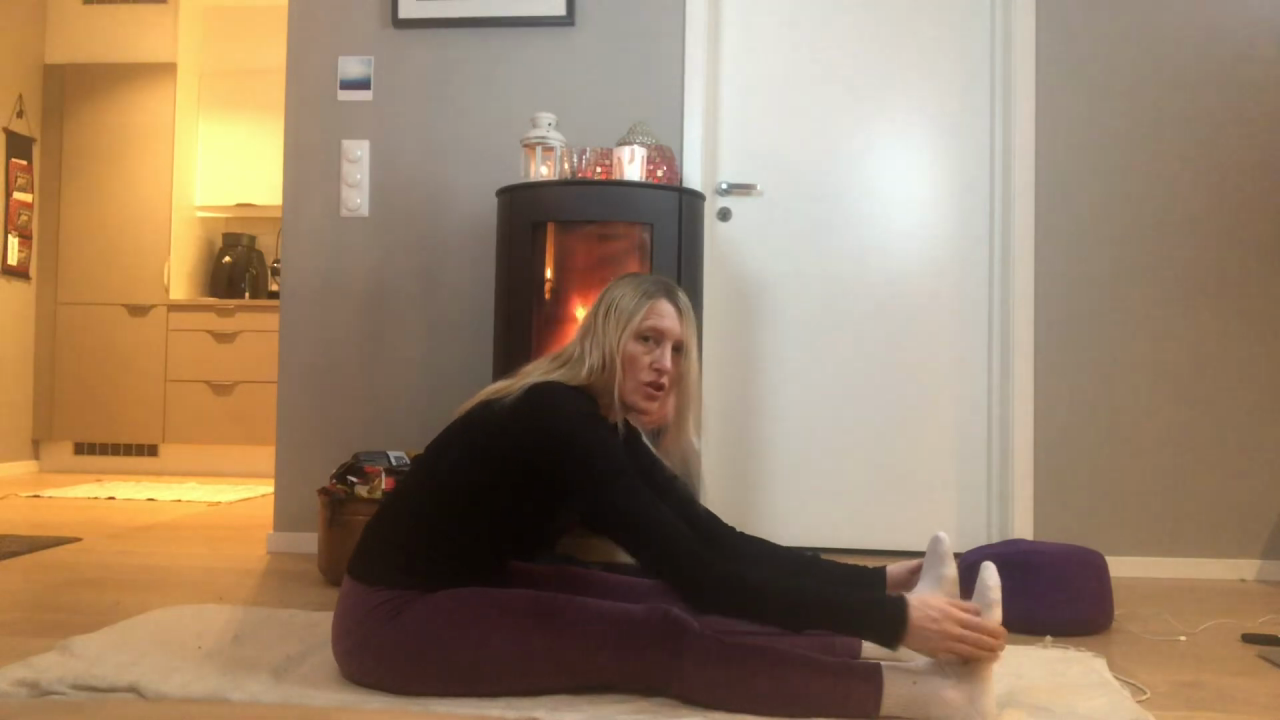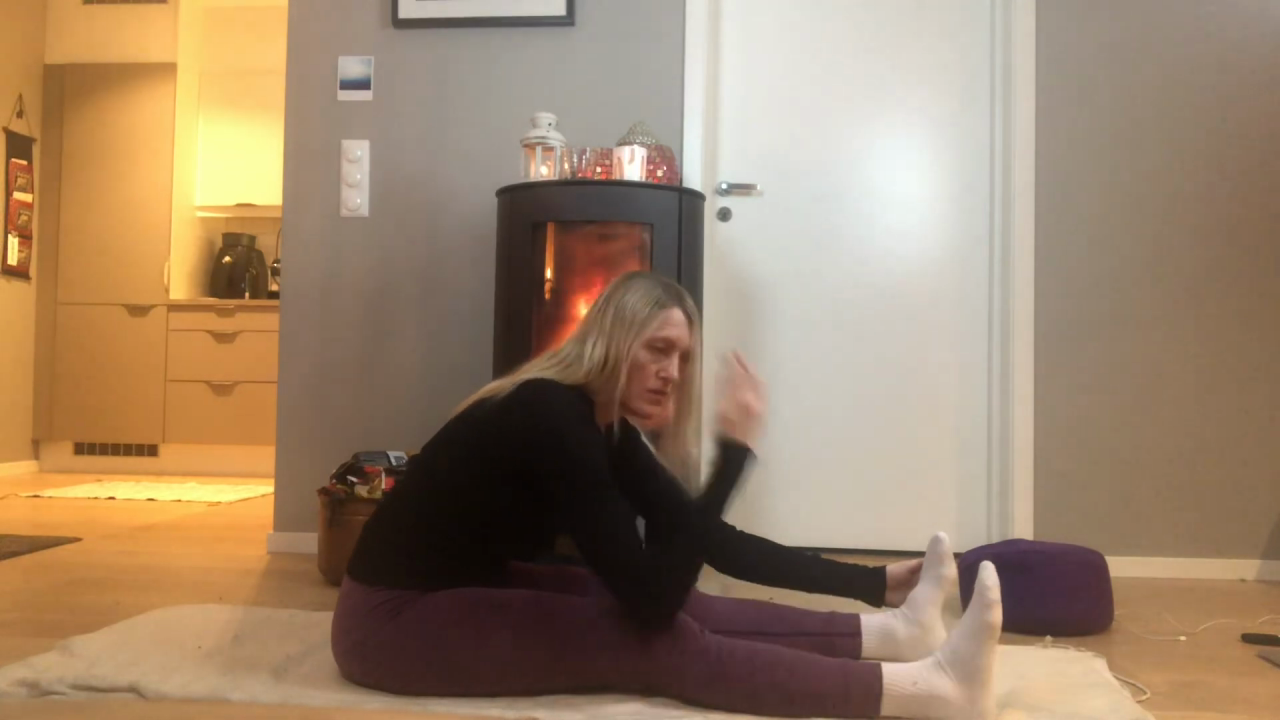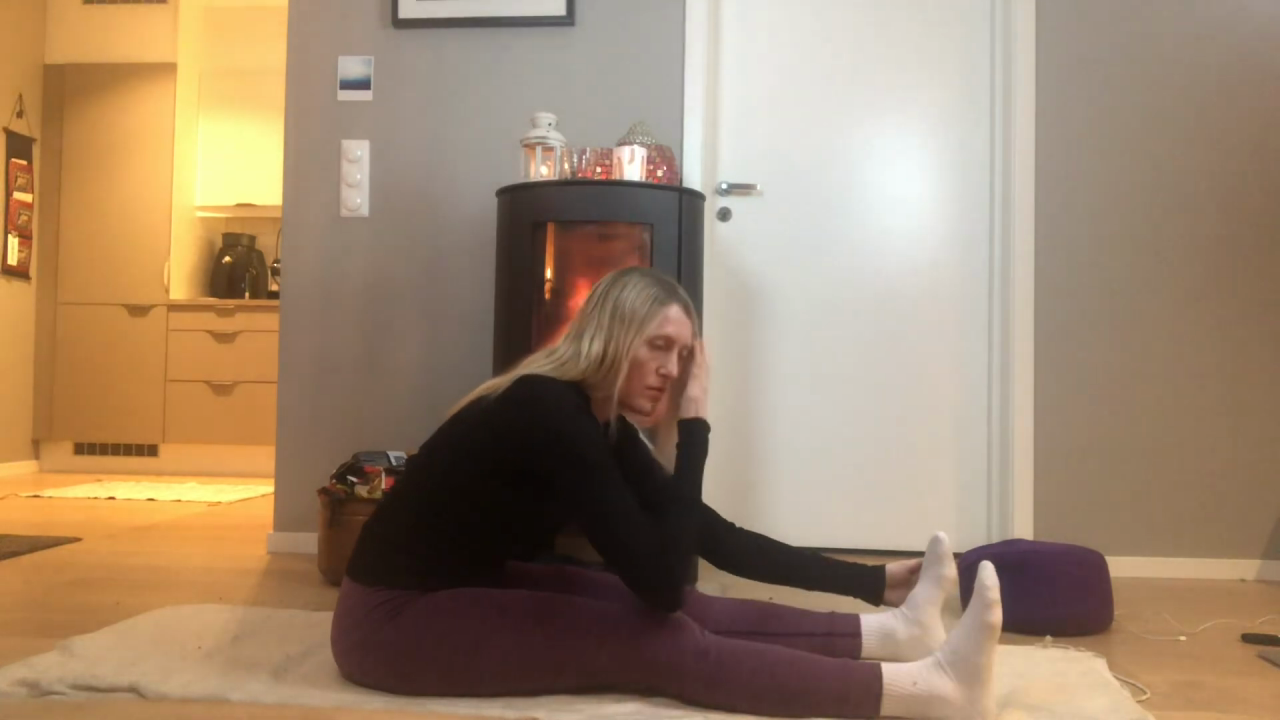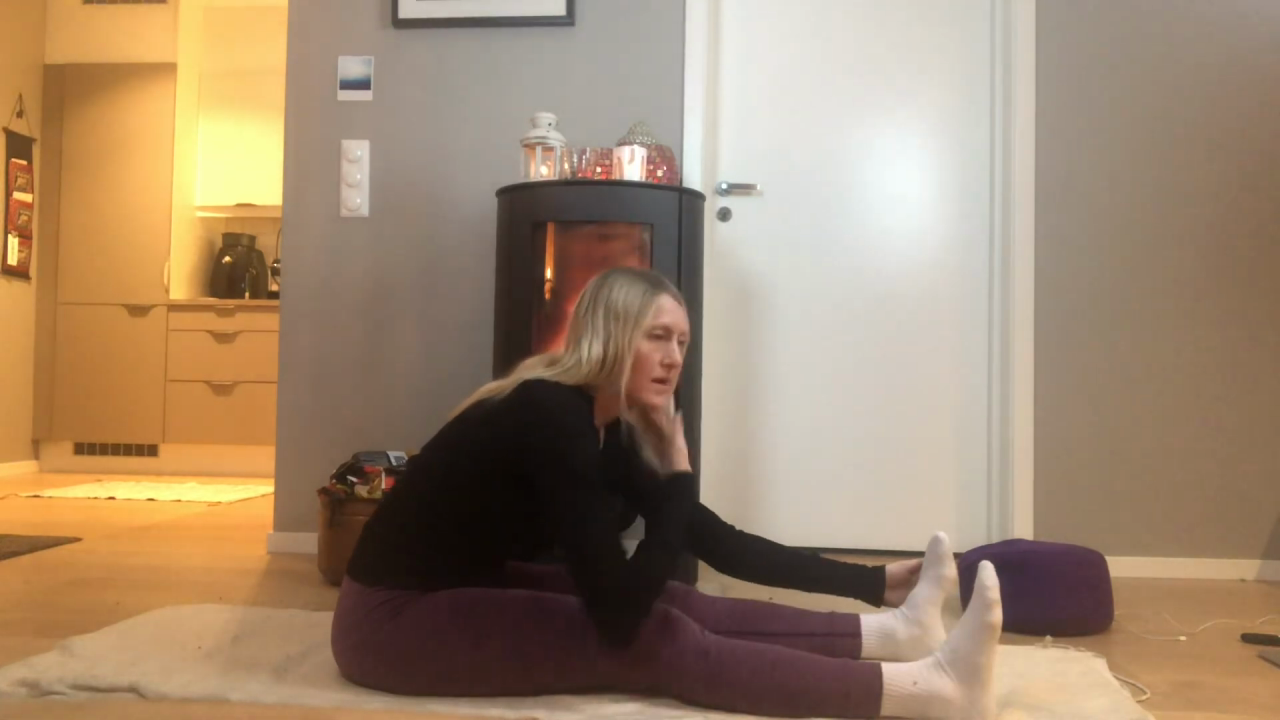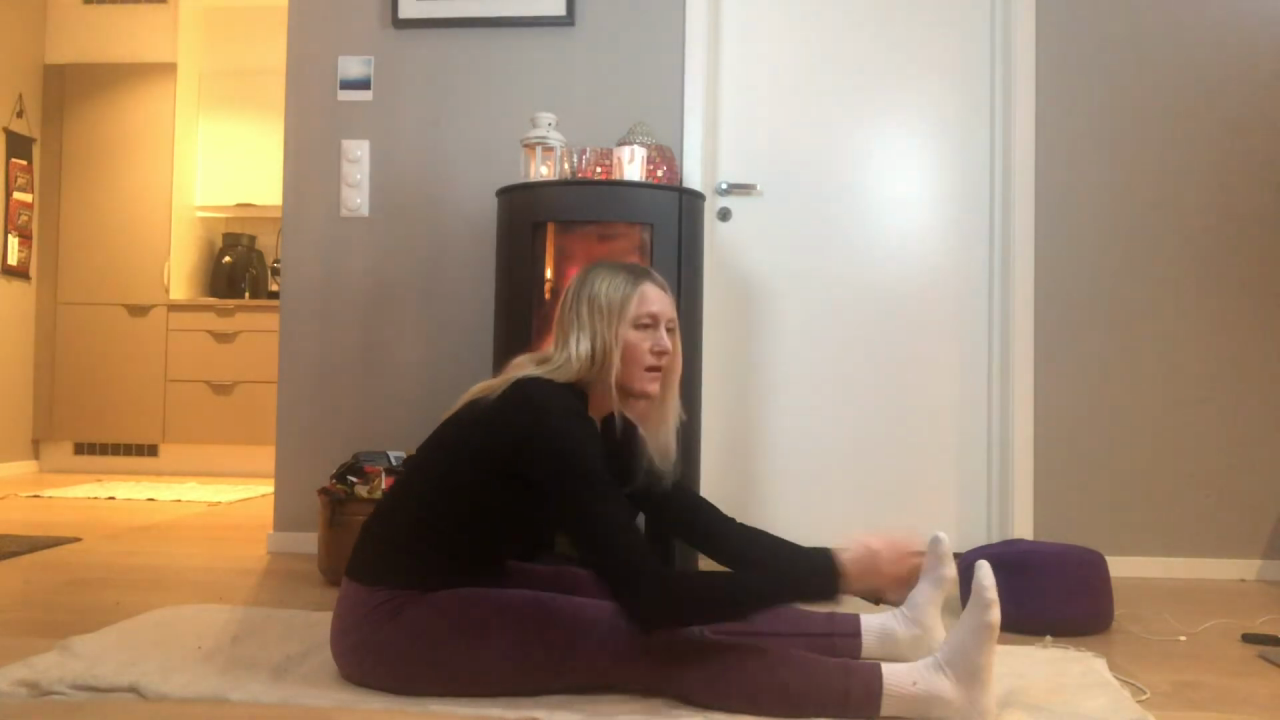
dt=0.3s
person 1, frame 1
left shoulder: (610, 429)
right shoulder: (560, 420)
left elbow: (718, 547)
right elbow: (699, 584)
left wrist: (875, 590)
right wrist: (895, 614)
left hip: (474, 589)
right hip: (395, 619)
left knee: (664, 611)
right knee: (653, 641)
left ankle: (890, 637)
person 1, frame 2
left shoulder: (610, 430)
right shoulder: (551, 416)
left elbow: (716, 544)
right elbow: (646, 601)
left wrist: (872, 582)
right wrist: (734, 450)
left hip: (473, 589)
right hip: (395, 619)
left knee: (678, 608)
right knee: (662, 642)
left ankle: (890, 629)
person 1, frame 3
left shoulder: (605, 427)
right shoulder: (549, 413)
left elbow: (716, 540)
right elbow: (660, 580)
left wrist: (873, 582)
right wrist: (693, 430)
left hip: (474, 590)
right hip: (396, 621)
left knee: (678, 612)
right knee: (659, 641)
left ankle: (892, 632)
person 1, frame 4
left shoulder: (607, 430)
right shoulder: (549, 416)
left elbow: (718, 543)
right elbow: (618, 618)
left wrist: (873, 583)
right wrist: (678, 477)
left hip: (473, 593)
right hip: (396, 620)
left knee: (668, 608)
right knee: (662, 641)
left ankle: (890, 632)
person 1, frame 5
left shoulder: (607, 426)
right shoulder: (546, 416)
left elbow: (715, 533)
right elbow: (645, 601)
left wrist: (863, 576)
right wrist: (834, 576)
left hip: (473, 591)
right hip: (396, 620)
left knee: (670, 617)
right knee: (657, 642)
left ankle: (893, 638)
